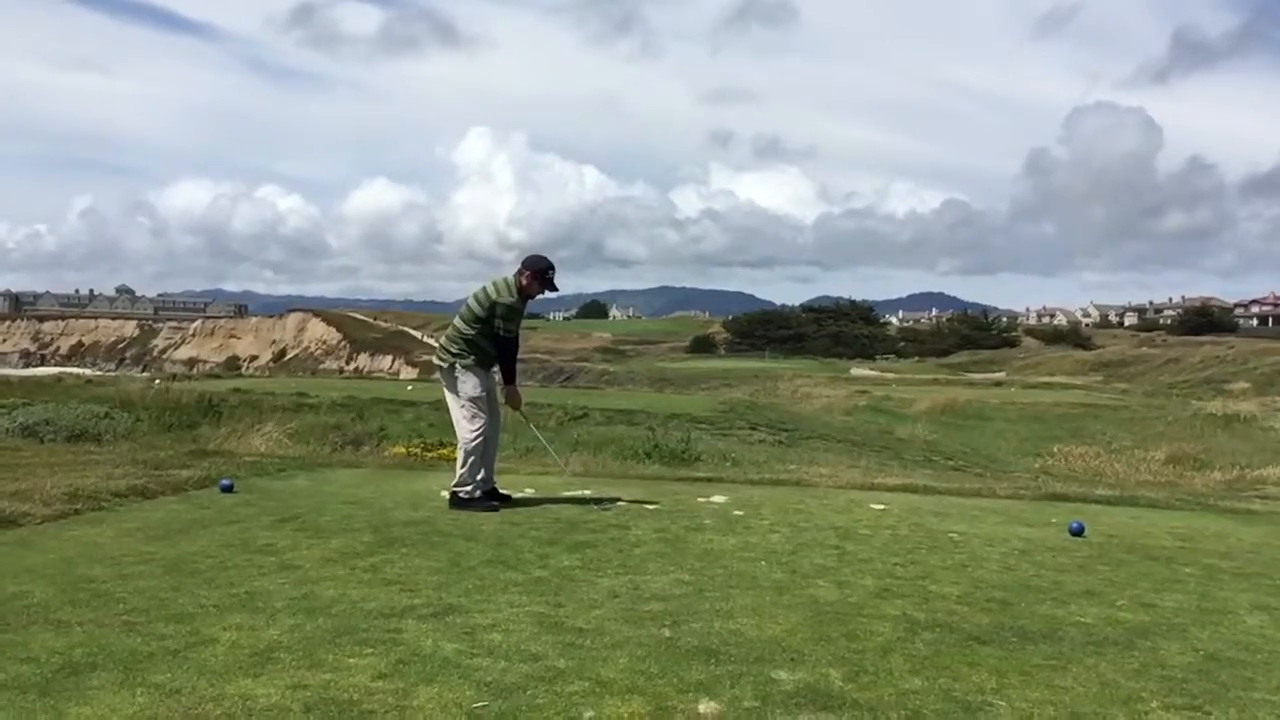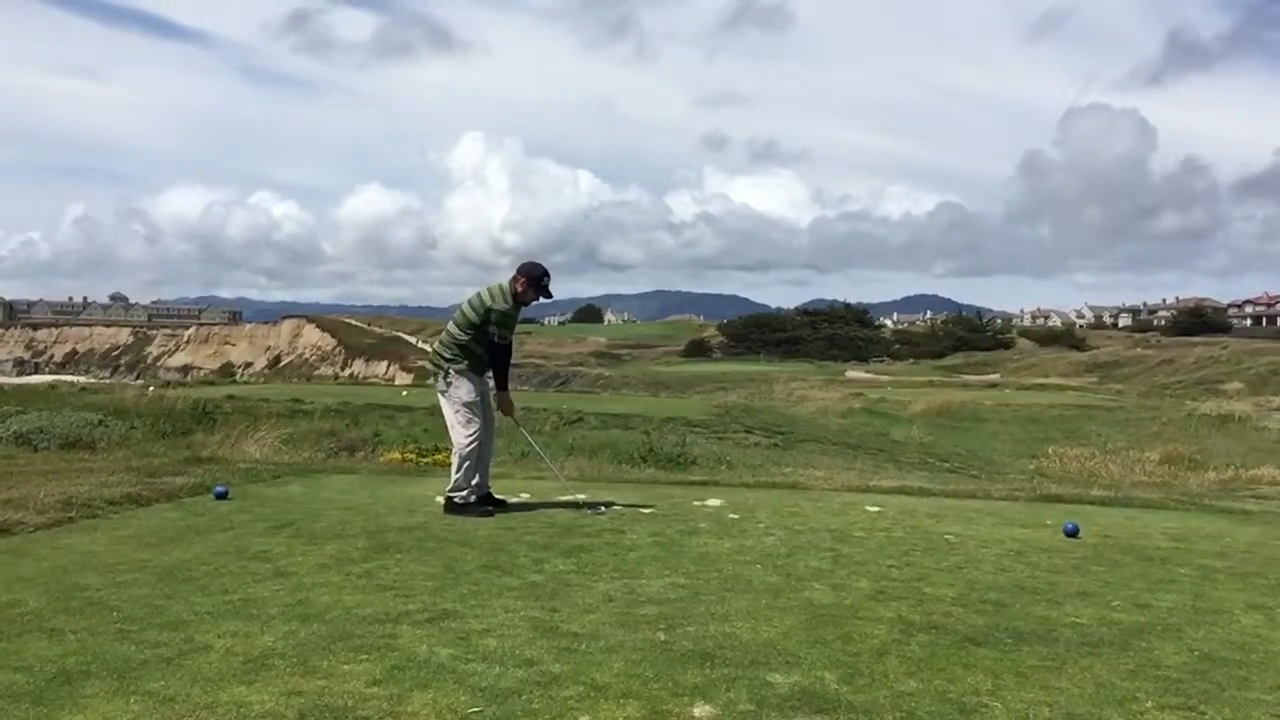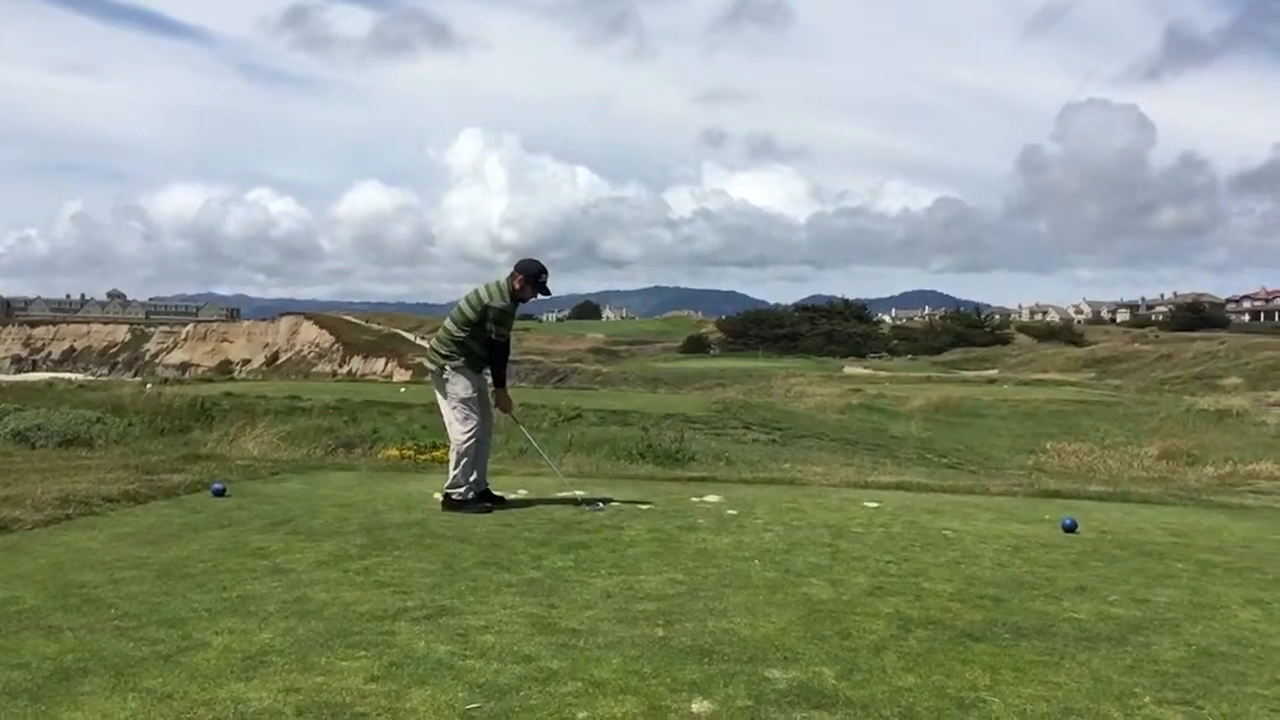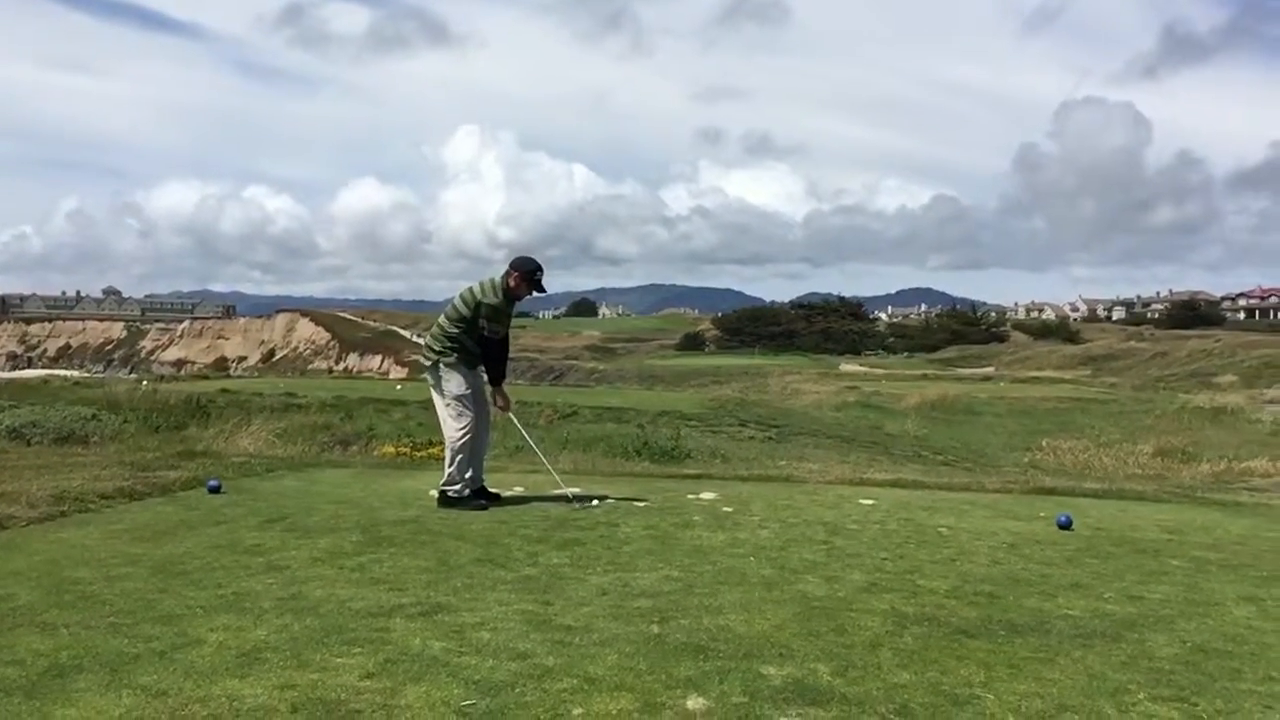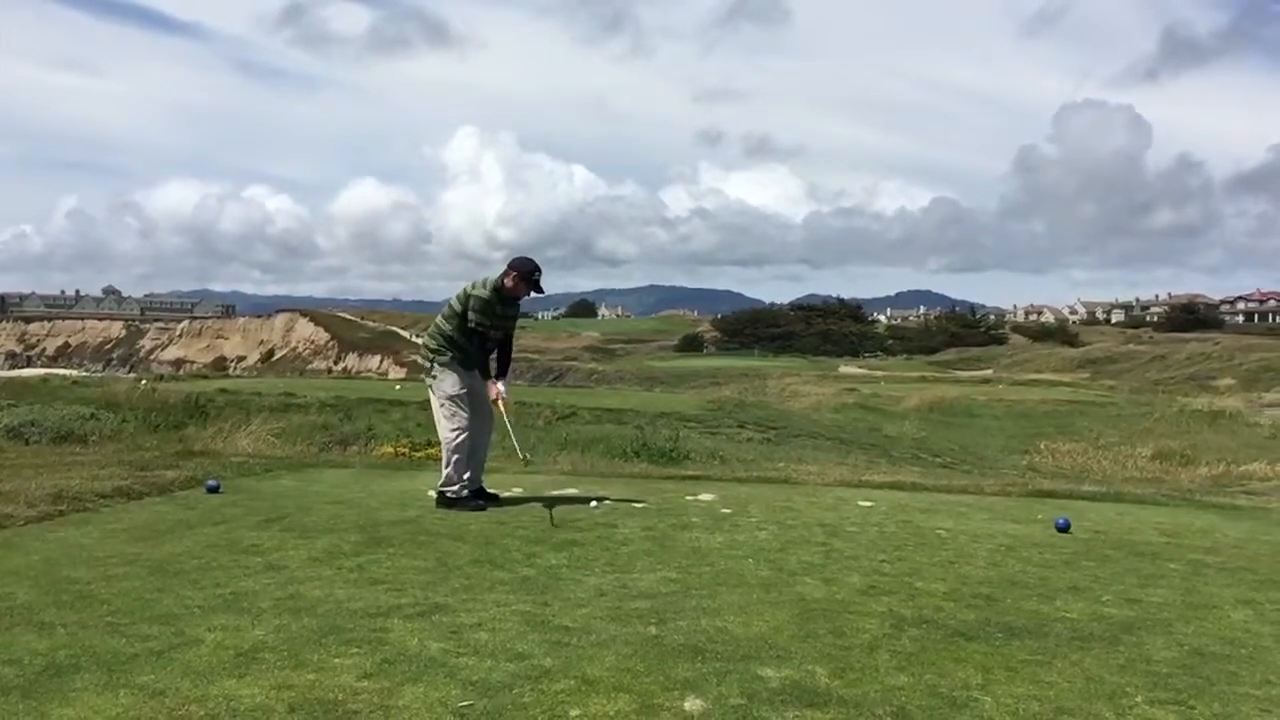
dt=1s
person 1, frame 1
left shoulder: (509, 292)
right shoulder: (508, 299)
left elbow: (507, 343)
right elbow: (505, 345)
left wrist: (509, 384)
right wrist: (510, 386)
left hip: (474, 362)
right hip: (460, 361)
left knee: (490, 424)
right knee: (474, 426)
left ankle: (483, 486)
right ankle: (463, 493)
person 1, frame 2
left shoulder: (502, 297)
right shoulder: (502, 305)
left elbow: (500, 349)
right elbow: (498, 351)
left wrist: (501, 390)
right wrist: (503, 392)
left hip: (467, 366)
right hip: (454, 366)
left knee: (485, 428)
right knee: (470, 430)
left ankle: (478, 491)
right ankle: (458, 497)
person 1, frame 3
left shoulder: (500, 295)
right shoulder: (500, 303)
left elbow: (499, 347)
right elbow: (495, 348)
left wrist: (499, 387)
right wrist: (501, 389)
left hip: (465, 363)
right hip: (451, 363)
left knee: (483, 425)
right knee: (467, 426)
left ankle: (476, 488)
right ankle: (456, 495)
person 1, frame 4
left shoulder: (503, 297)
right shoulder: (492, 299)
left elbow: (501, 343)
right elbow: (488, 346)
left wrist: (499, 383)
right wrist: (497, 388)
left hip: (464, 360)
right hip: (445, 358)
left knee: (480, 421)
right knee: (461, 422)
left ankle: (473, 485)
right ankle: (451, 492)
person 1, frame 5
left shoulder: (511, 304)
right shoulder: (482, 295)
left elbow: (505, 343)
right elbow: (476, 340)
left wrist: (500, 379)
right wrist: (488, 381)
left hip: (467, 363)
right hip: (443, 358)
left knee: (482, 422)
right knee: (457, 424)
left ankle: (471, 486)
right ankle: (450, 492)
